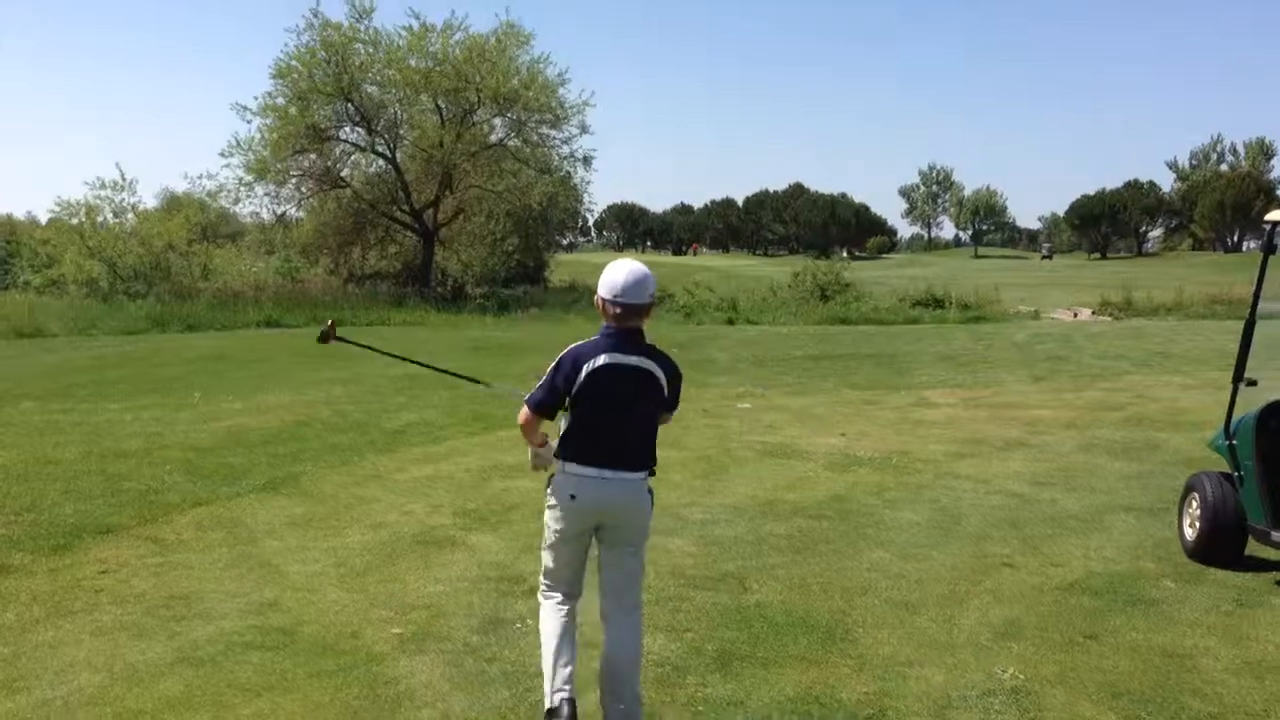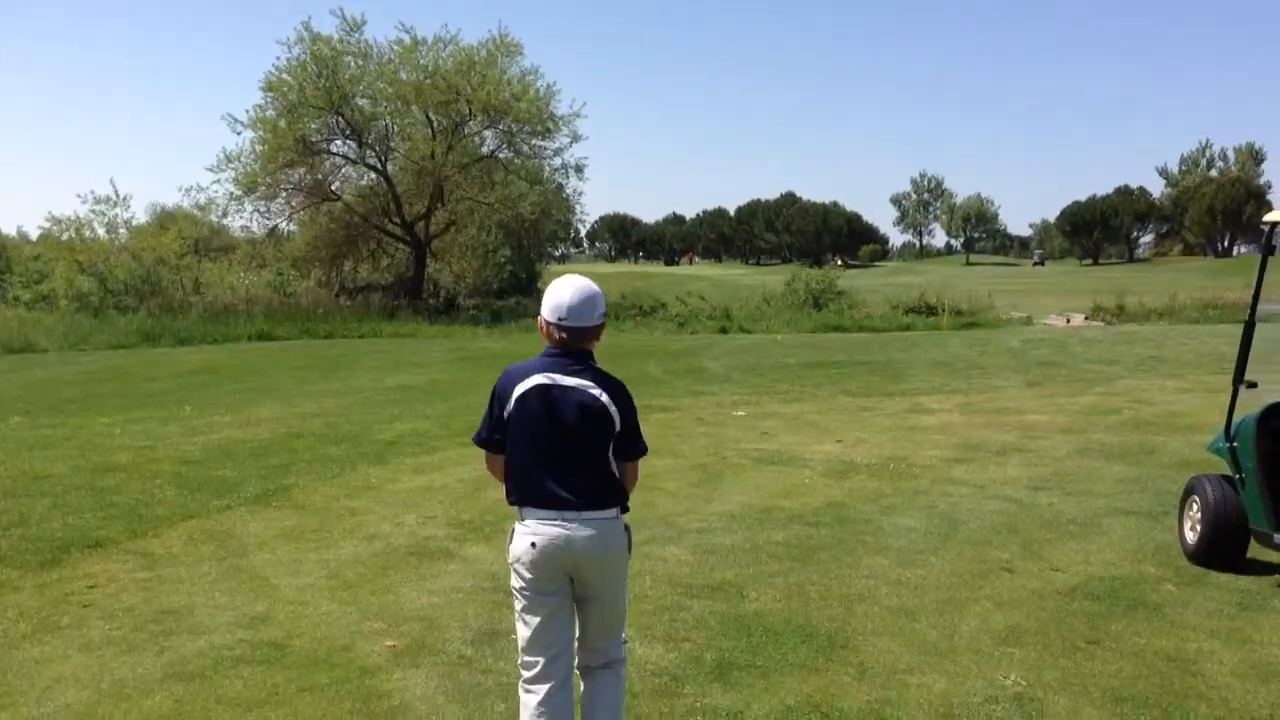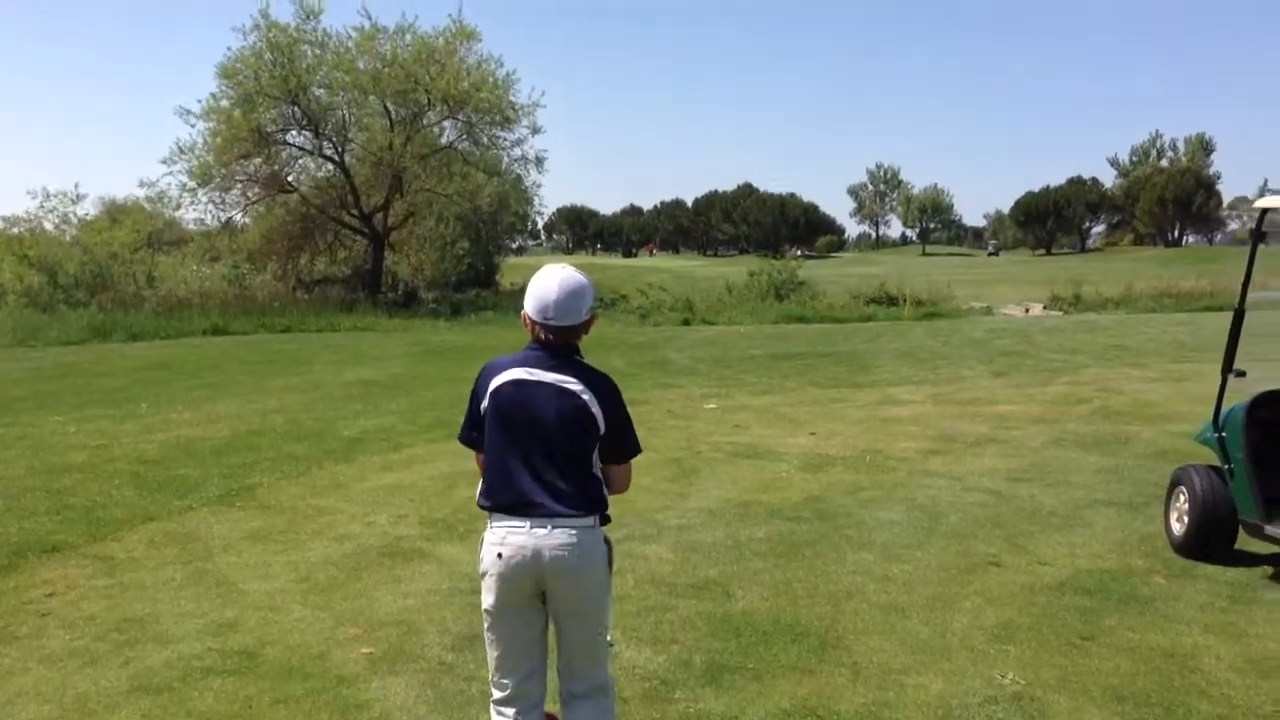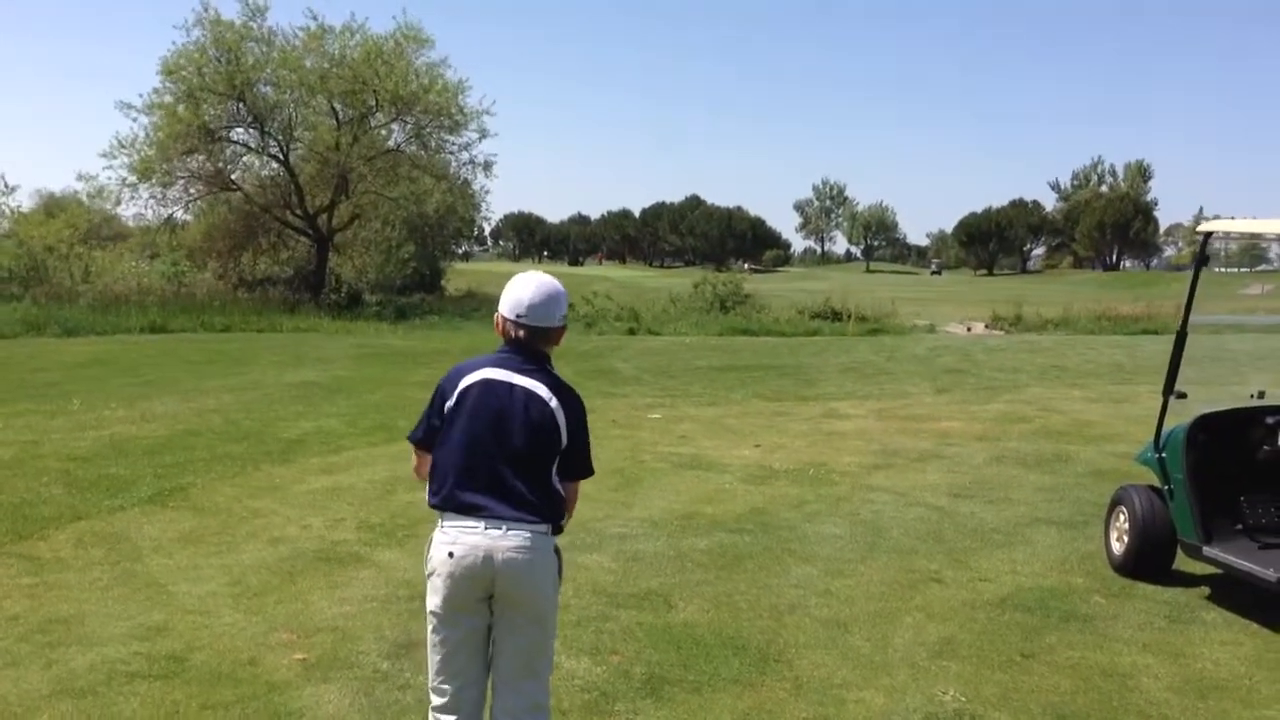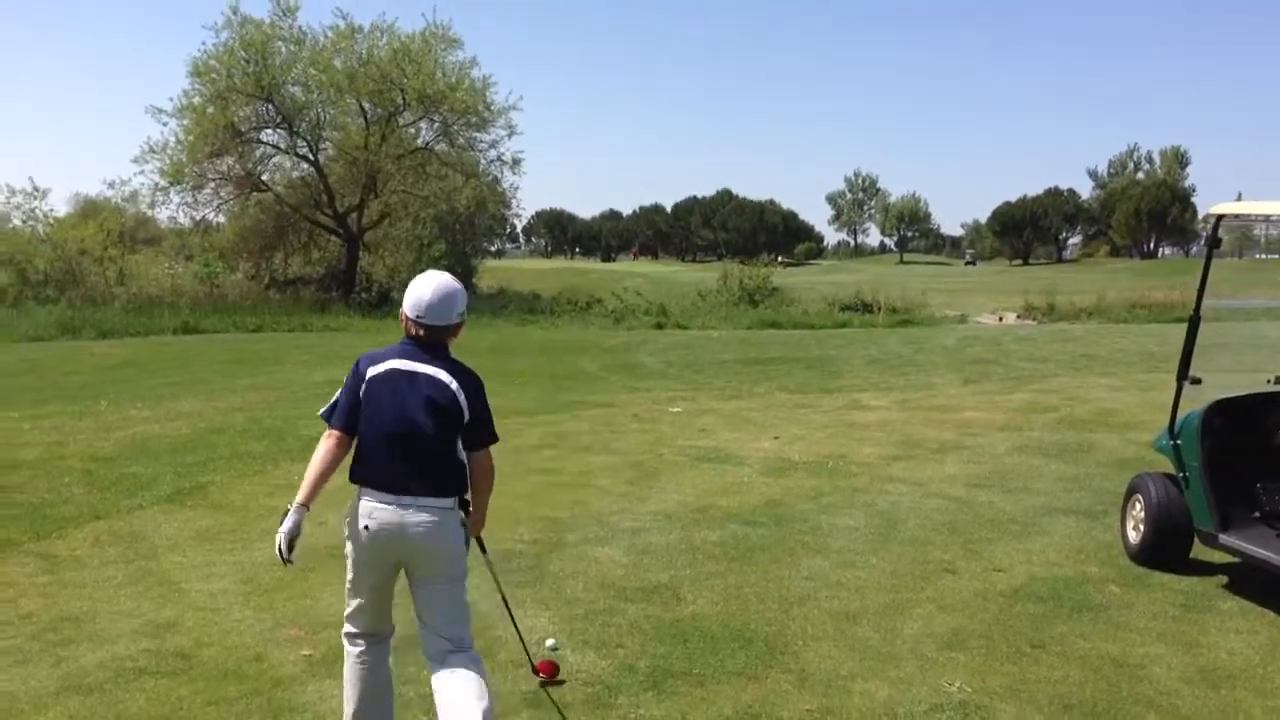
dt=0.7s
person 1, frame 1
left shoulder: (577, 357)
right shoulder: (662, 367)
left elbow: (528, 420)
left wrist: (540, 448)
left hip: (573, 487)
right hip: (631, 494)
left knee: (557, 597)
right knee: (623, 610)
person 1, frame 2
left shoulder: (513, 382)
right shoulder: (612, 391)
left elbow: (495, 464)
right elbow: (628, 475)
left hip: (536, 535)
right hip: (602, 534)
left knee: (541, 669)
right knee: (603, 660)
person 1, frame 3
left shoulder: (493, 377)
right shoulder: (598, 388)
left elbow: (482, 460)
right elbow: (619, 482)
left hip: (507, 541)
right hip: (577, 543)
person 1, frame 4
left shoulder: (460, 378)
right shoulder: (564, 400)
left elbow: (422, 466)
right elbow: (568, 499)
left hip: (457, 544)
right hip: (529, 551)
person 1, frame 5
left shoulder: (367, 369)
right shoulder: (463, 383)
left elbow: (335, 444)
right elbow: (480, 465)
left wrist: (299, 509)
right wrist: (477, 514)
left hip: (374, 515)
right hip: (438, 520)
left knee: (366, 633)
right knee: (452, 647)
